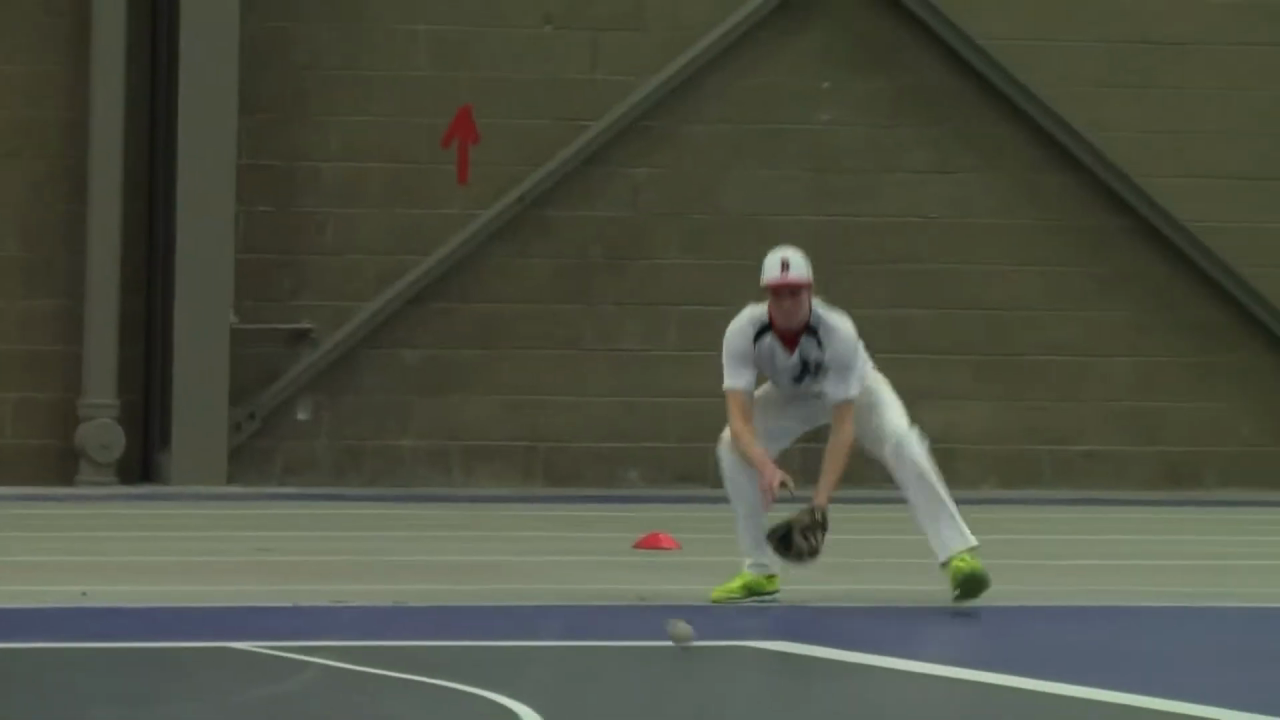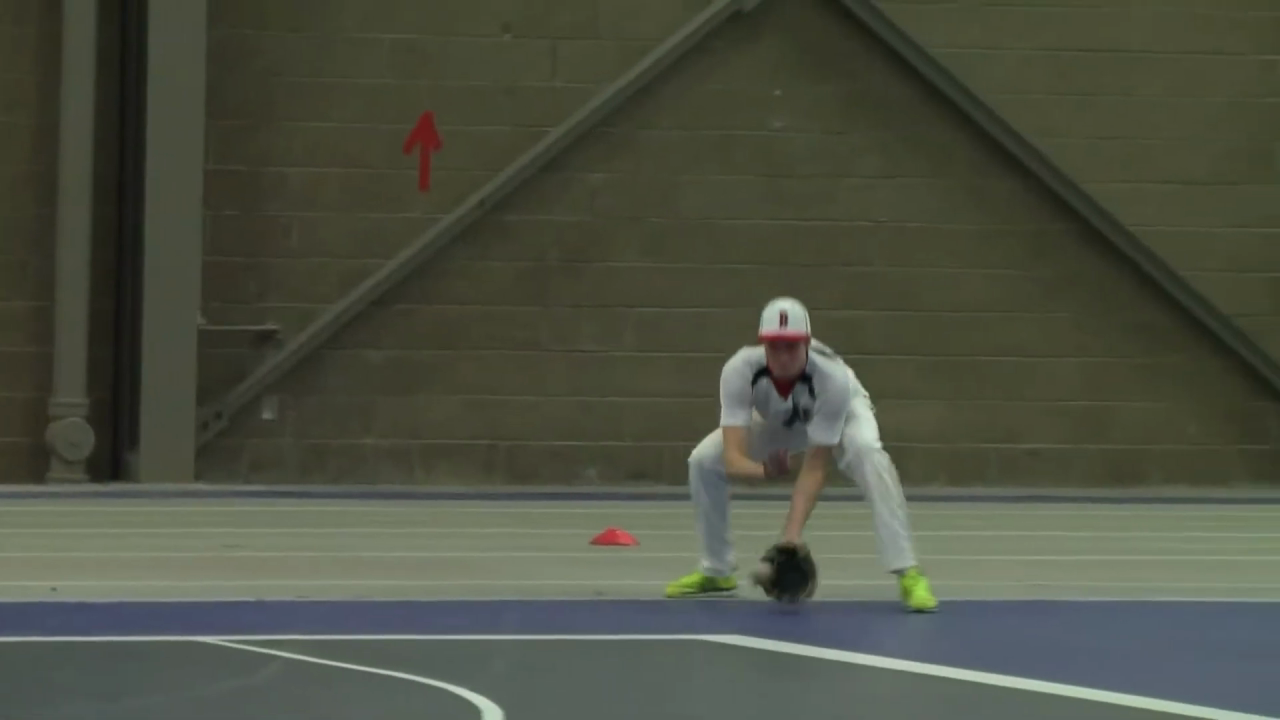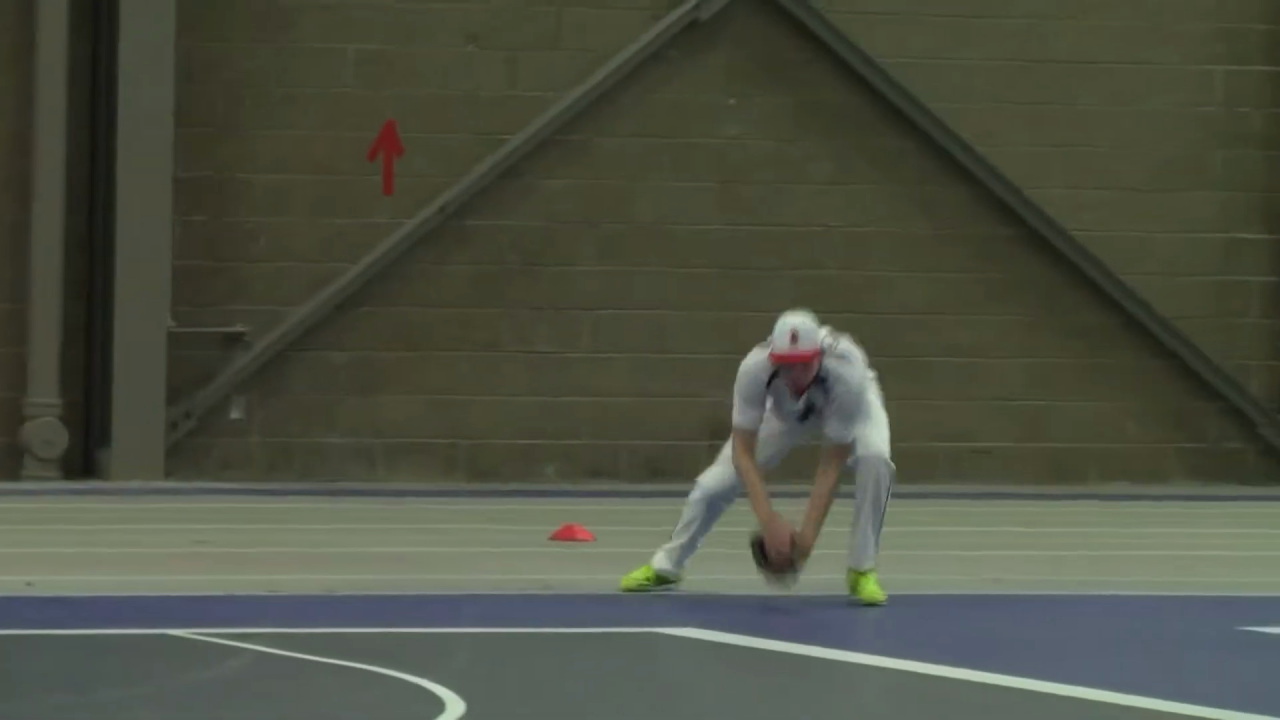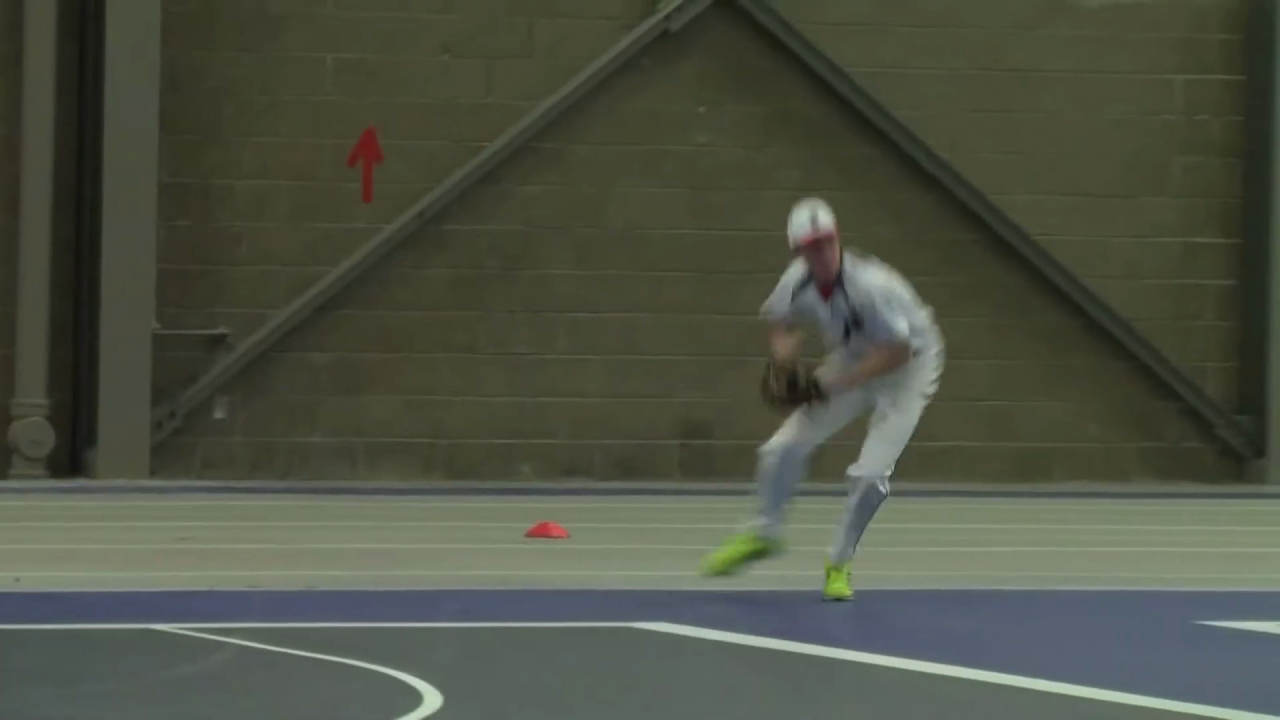
dt=0.2s
person 1, frame 1
left shoulder: (838, 331)
right shoulder: (743, 331)
left elbow: (846, 422)
right elbow: (737, 417)
left wrist: (822, 497)
right wrist: (765, 469)
left hip: (856, 386)
right hip: (788, 394)
left knee: (901, 440)
right knee: (732, 448)
left ankle: (958, 557)
right ankle: (760, 570)
person 1, frame 2
left shoulder: (830, 377)
right shoulder: (740, 370)
left elbow: (815, 469)
right elbow: (734, 455)
left wrist: (792, 532)
right wrist: (760, 470)
left hip: (841, 406)
right hip: (773, 422)
left knee: (868, 458)
right knee: (704, 463)
left ankle: (908, 573)
right ankle: (717, 568)
person 1, frame 3
left shoulder: (846, 378)
right shoulder: (756, 369)
left elbow: (833, 463)
right elbow: (743, 452)
left wrist: (810, 531)
right wrist: (769, 524)
left hip: (847, 409)
right hip: (786, 412)
left knee: (875, 460)
right knee: (716, 486)
left ankle: (861, 572)
right ankle: (666, 567)
person 1, frame 4
left shoulder: (874, 285)
right shoulder: (795, 282)
left elbow: (903, 350)
right elbow: (782, 327)
left wrist: (837, 385)
right wrist: (783, 352)
left hip: (907, 363)
right hip: (851, 361)
left knee: (870, 473)
right knee: (782, 451)
left ankle: (838, 563)
right ankle: (764, 536)
